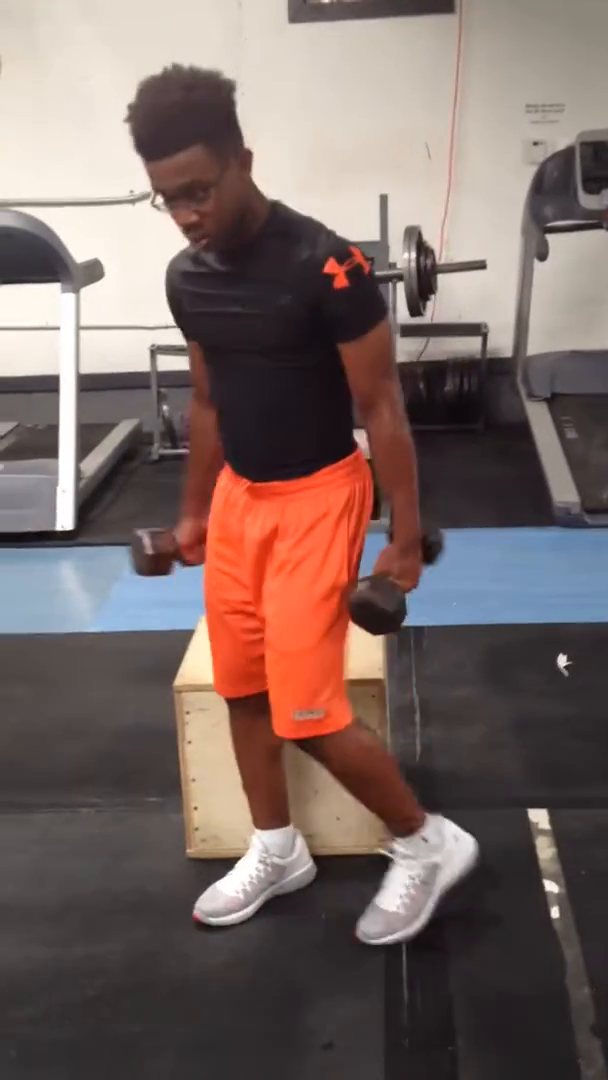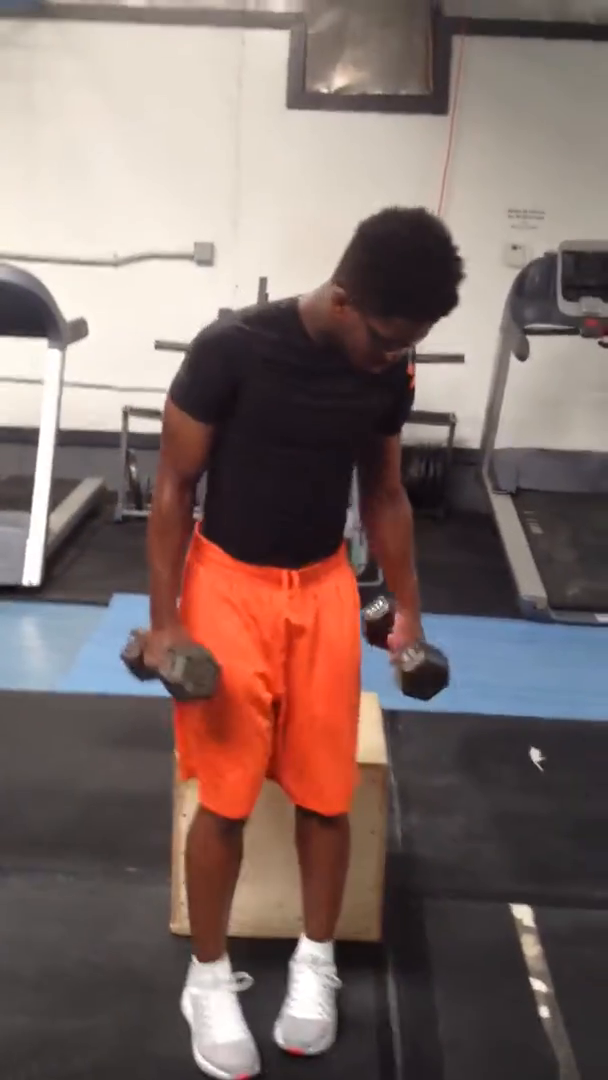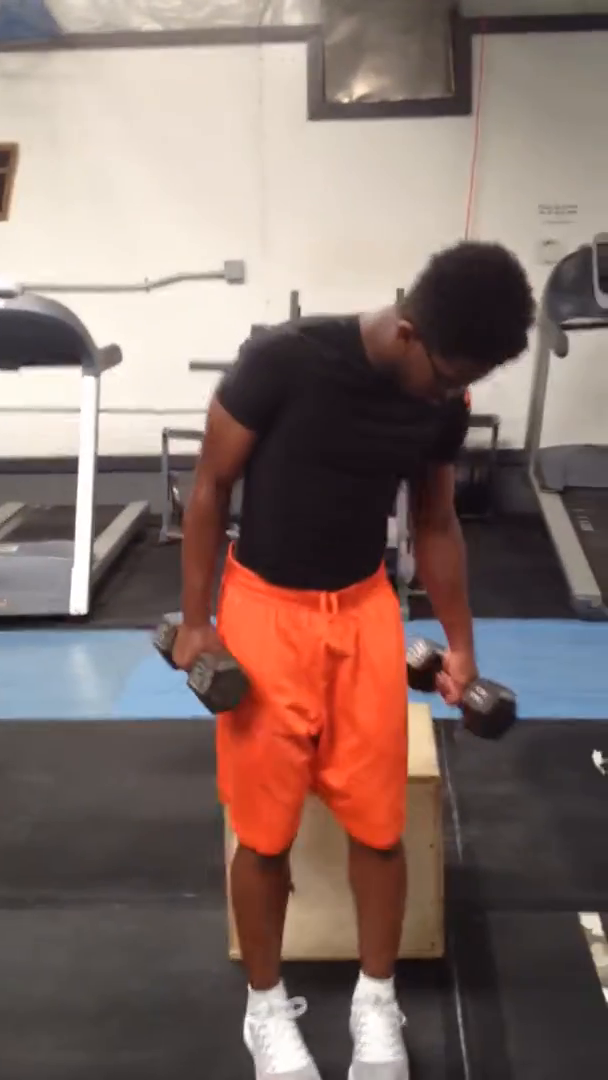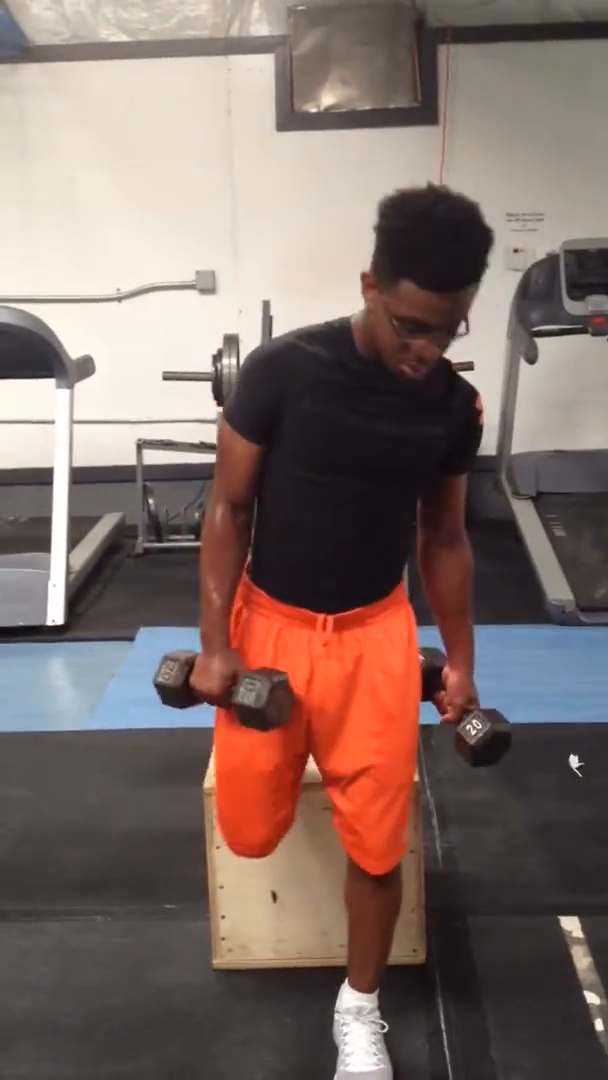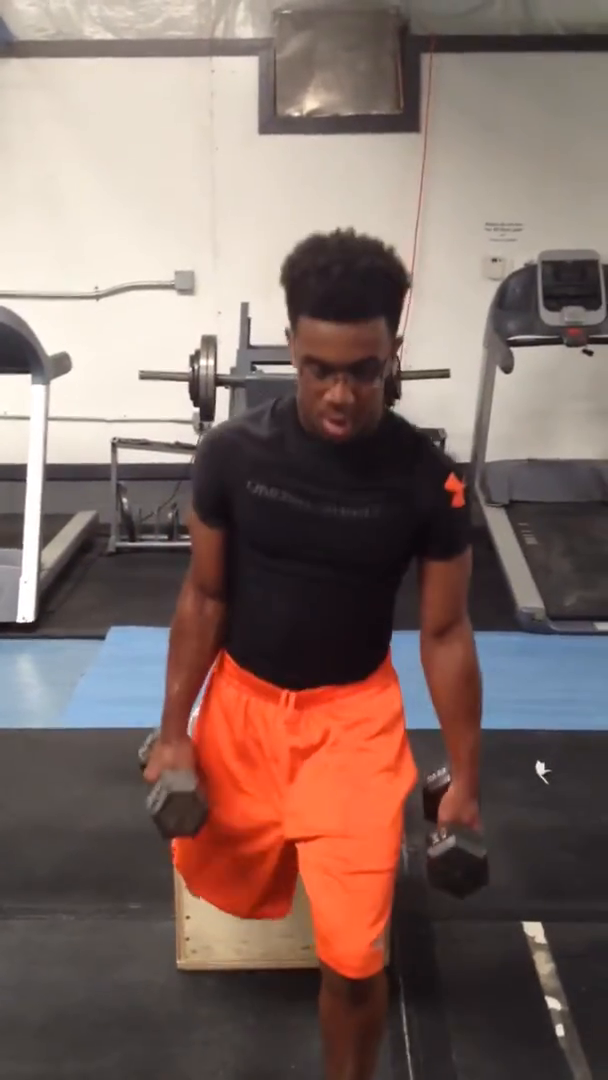
dt=1s
person 1, frame 1
left shoulder: (325, 266)
right shoulder: (187, 276)
left elbow: (381, 411)
left wrist: (406, 535)
right wrist: (194, 509)
left hip: (318, 501)
right hip: (237, 499)
left knee: (306, 711)
right knee: (244, 688)
left ankle: (429, 843)
right ankle: (277, 851)
person 1, frame 2
left shoulder: (389, 377)
right shoulder: (230, 349)
right elbow: (173, 488)
left wrist: (408, 608)
right wrist: (165, 618)
left hip: (325, 591)
right hip: (229, 586)
left knee: (326, 793)
right knee: (225, 798)
left ankle: (314, 963)
right ankle: (208, 980)
person 1, frame 3
left shoulder: (441, 407)
right shoulder: (282, 360)
left elbow: (436, 525)
right elbow: (211, 487)
left wrist: (460, 645)
right wrist: (196, 619)
left hip: (364, 611)
right hip: (264, 609)
left knee: (377, 821)
right knee: (267, 829)
left ankle: (376, 1001)
right ankle: (266, 1006)
person 1, frame 4
left shoulder: (454, 406)
right shoulder: (281, 370)
left elbow: (446, 541)
right elbow: (229, 509)
left wrist: (461, 663)
right wrist: (216, 641)
left hip: (376, 635)
right hip: (269, 625)
left knee: (377, 843)
right knee: (250, 829)
right ankle: (298, 758)
person 1, frame 5
left shoulder: (427, 479)
right shoulder: (231, 452)
left elbow: (445, 633)
right elbow: (204, 597)
left wrist: (465, 782)
right wrist: (174, 730)
left hip: (354, 713)
right hip: (240, 700)
left knee: (352, 953)
right knee: (226, 882)
right ankle: (274, 841)
